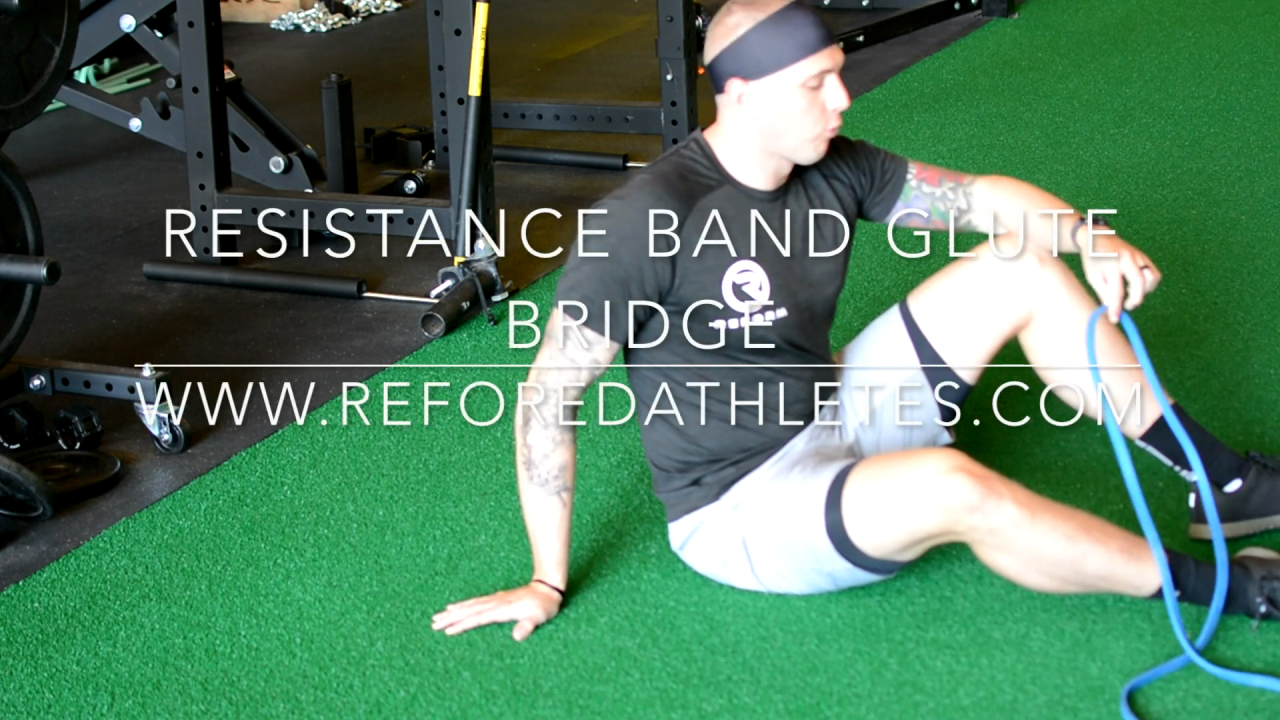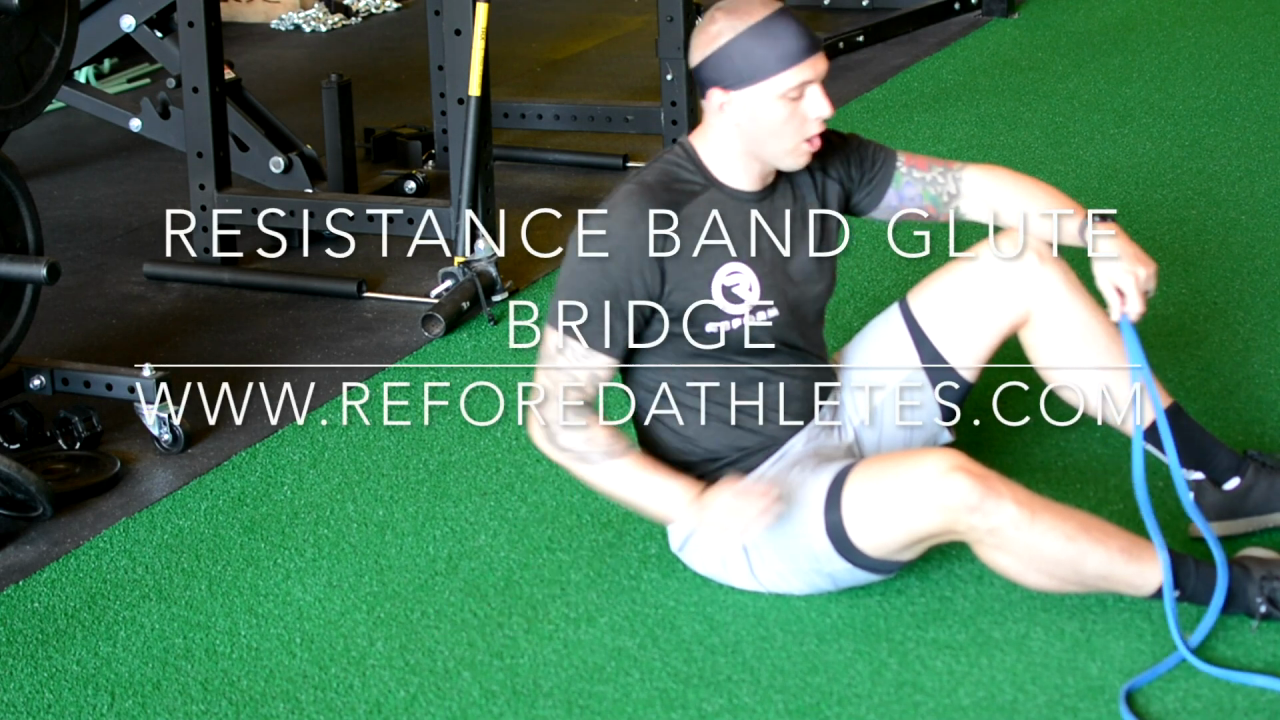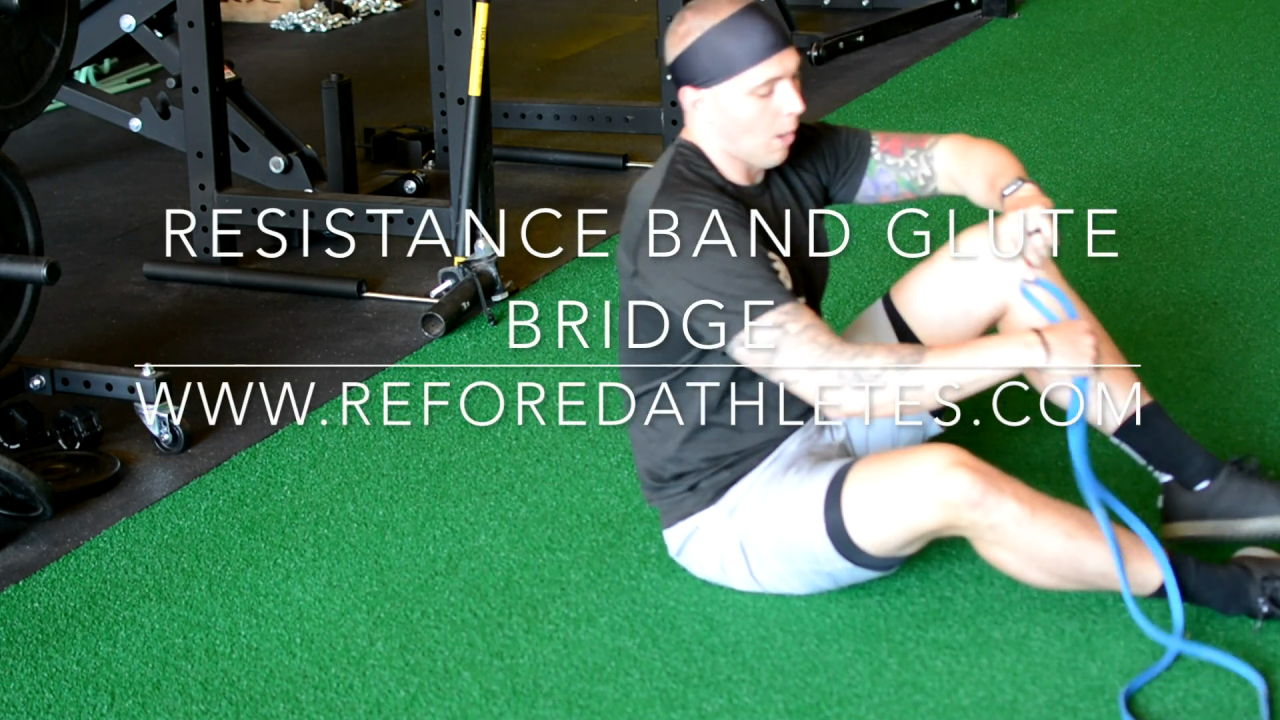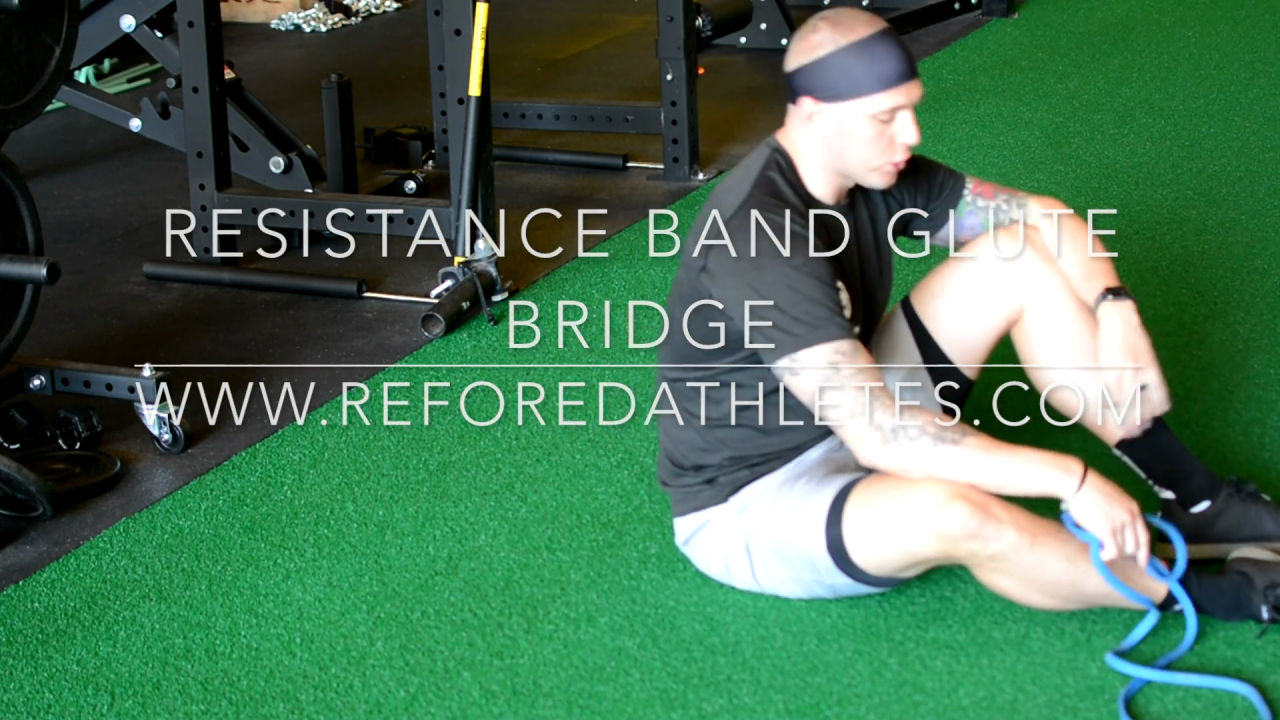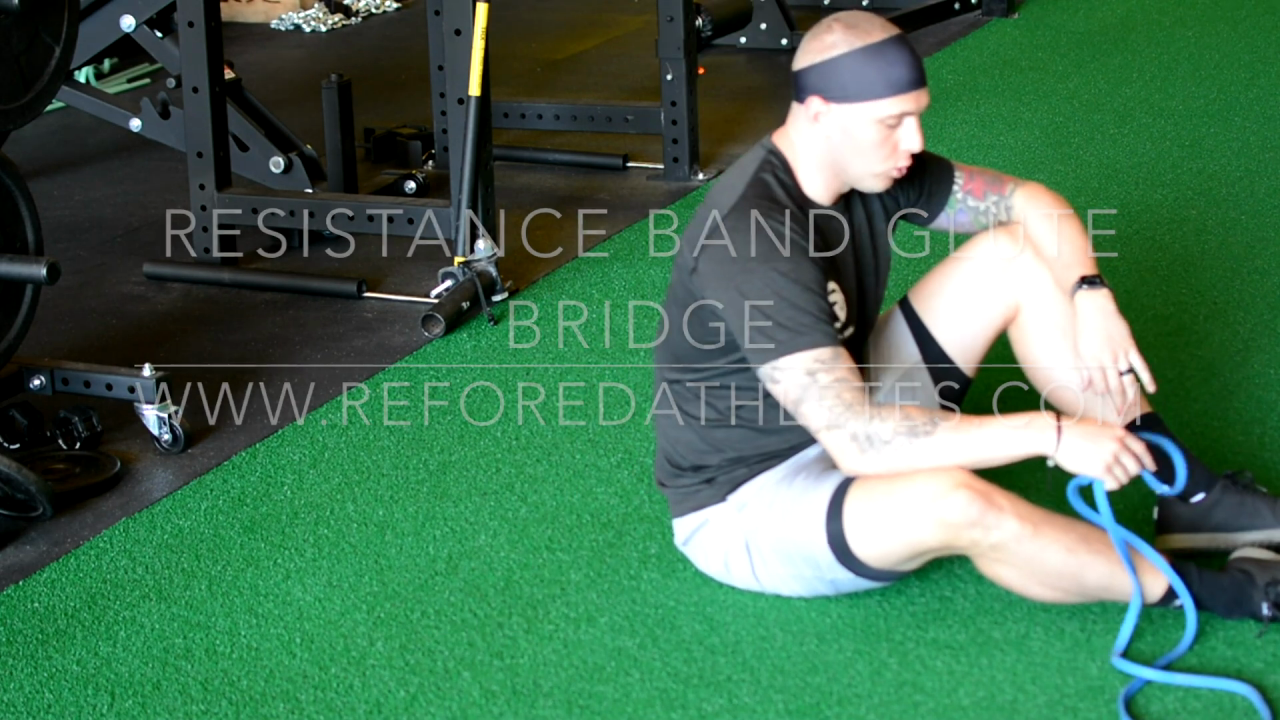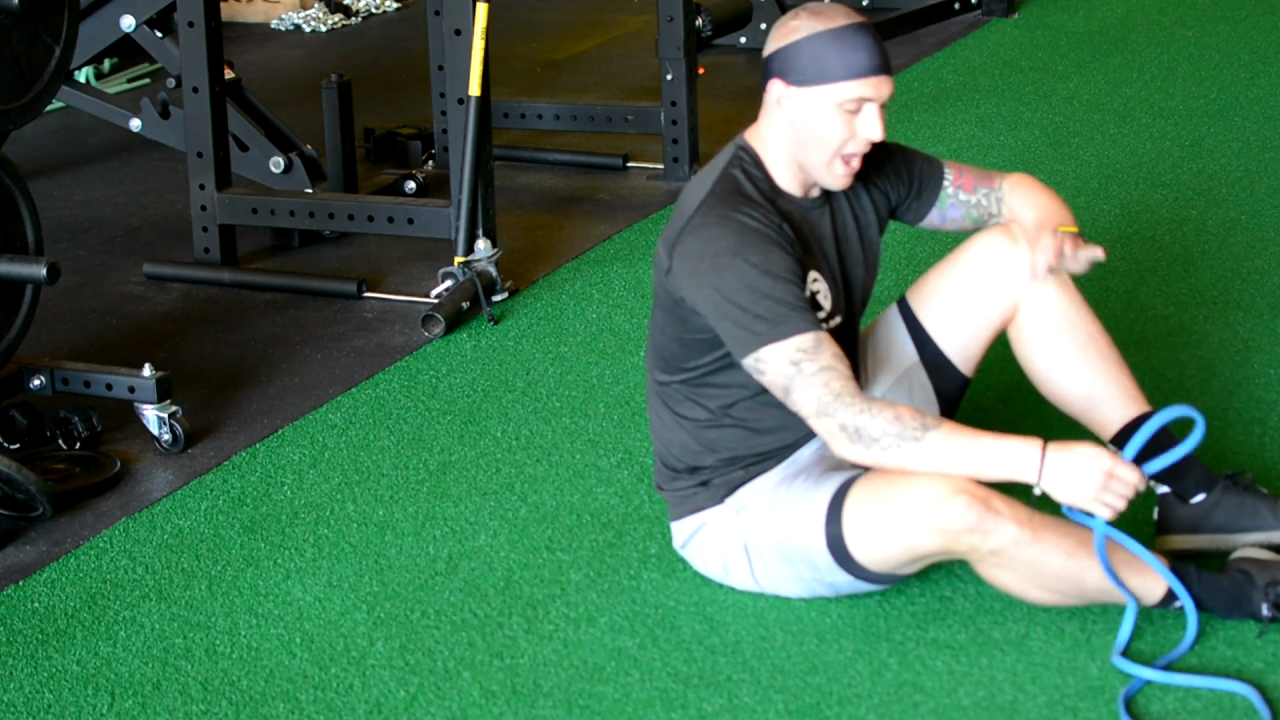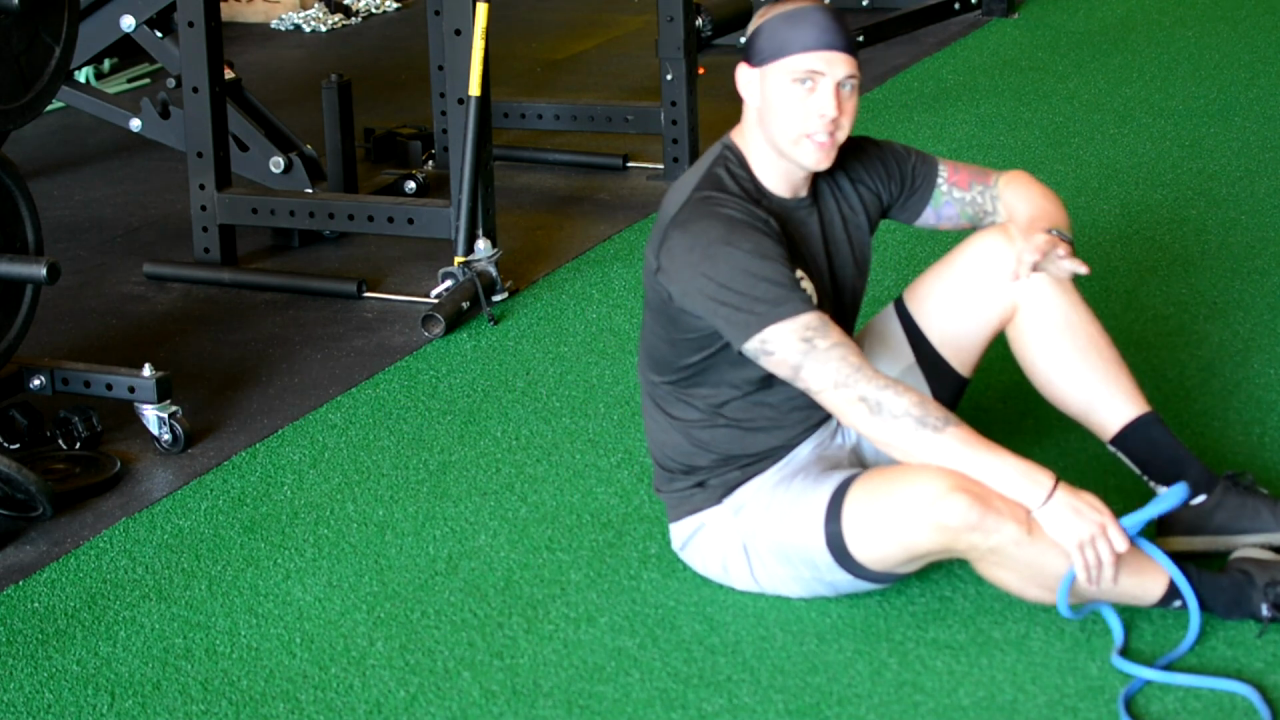
dt=0.4s
person 1, frame 1
left shoulder: (833, 166)
right shoulder: (649, 220)
left elbow: (982, 197)
right elbow: (547, 397)
left wrist: (1092, 237)
right wrist: (548, 582)
left hip: (834, 419)
right hip: (740, 510)
left knee: (1022, 267)
right knee: (952, 485)
right ankle: (1208, 585)
person 1, frame 2
left shoulder: (816, 159)
right shoulder: (637, 231)
left elbow: (974, 185)
right elbow: (553, 411)
left wrist: (1101, 235)
right wrist: (692, 501)
left hip: (825, 415)
right hip: (741, 510)
left knee: (1022, 264)
right knee: (948, 484)
left ankle: (1215, 480)
right ankle: (1207, 587)
person 1, frame 3
left shoulder: (790, 150)
right shoulder: (687, 226)
left elbow: (954, 154)
right elbow: (841, 385)
left wrist: (1017, 196)
right wrist: (1032, 350)
left hip: (815, 421)
right hip: (733, 510)
left knee: (998, 254)
right knee: (950, 479)
left ankle: (1194, 484)
right ankle: (1212, 586)
person 1, frame 4
left shoulder: (878, 166)
right shoulder: (760, 240)
left elbow: (1048, 219)
right elbow: (880, 436)
left wrist: (1114, 310)
right wrist: (1071, 479)
left hip: (843, 421)
right hip: (747, 509)
left knee: (1021, 258)
right knee: (954, 512)
left ankle: (1190, 500)
right ankle: (1207, 593)
person 1, frame 5
left shoulder: (869, 163)
right shoulder: (750, 241)
left elbow: (1031, 201)
right elbow: (858, 442)
left wrist: (1091, 297)
right wrist: (1053, 433)
left hip: (839, 415)
right hip: (747, 507)
left knee: (1015, 254)
right knee: (957, 501)
left ankle: (1189, 496)
right ankle: (1203, 589)
person 1, frame 6
left shoulder: (855, 165)
right shoulder: (724, 236)
left elbow: (1014, 193)
right elbow: (847, 426)
left wrist: (1053, 238)
right wrist: (1043, 463)
left hip: (841, 418)
right hip: (745, 509)
left knee: (1010, 254)
right knee: (956, 507)
left ankle: (1191, 496)
right ankle: (1200, 591)
person 1, frame 7
left shoulder: (851, 166)
right shoulder: (710, 232)
left elbow: (1013, 190)
right elbow: (857, 397)
left wrist: (1045, 240)
right wrist: (1045, 494)
left hip: (838, 422)
right hip: (742, 507)
left knee: (1008, 255)
right knee: (954, 502)
left ankle: (1192, 495)
right ankle: (1203, 591)
